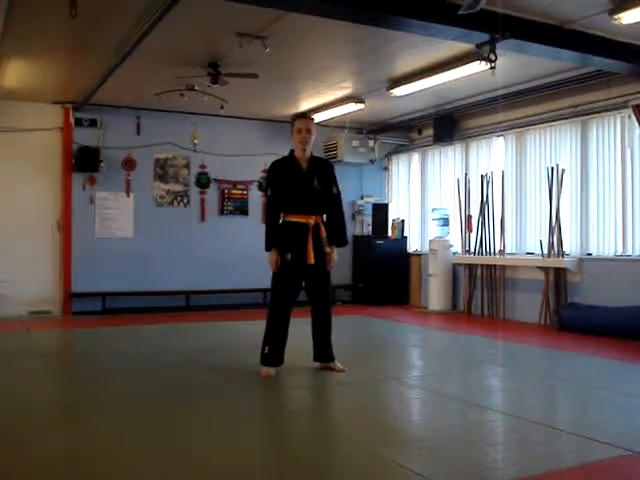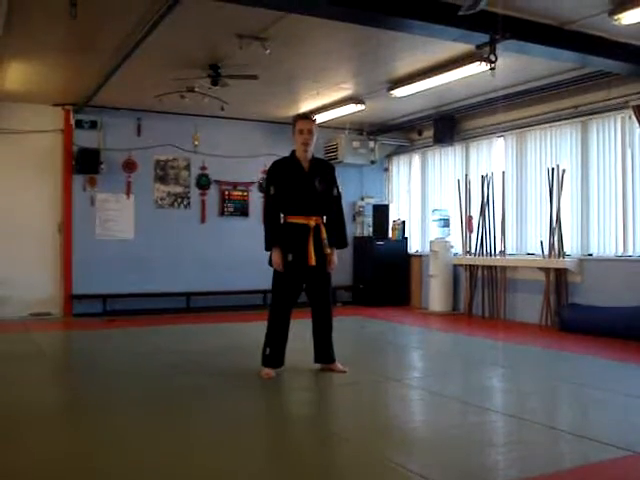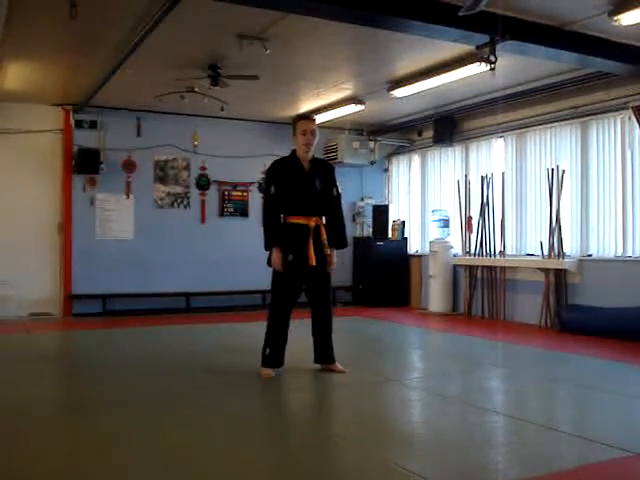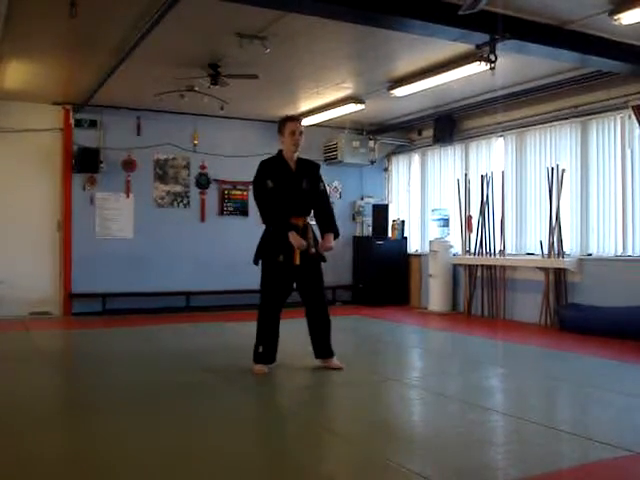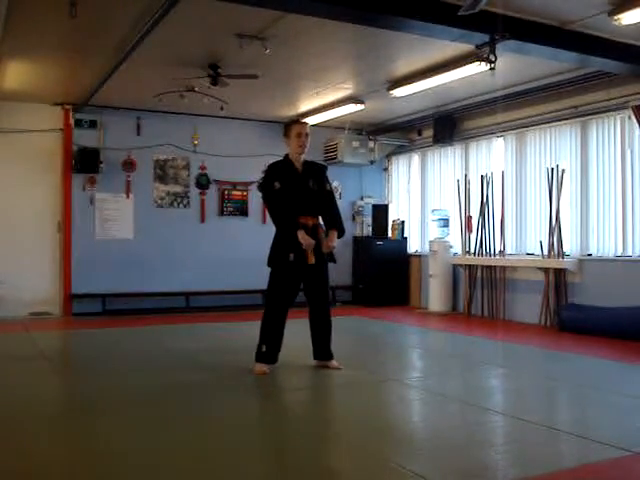
dt=1s
person 1, frame 1
left shoulder: (325, 168)
right shoulder: (278, 168)
left elbow: (335, 208)
right elbow: (272, 211)
left wrist: (334, 245)
right wrist: (272, 247)
left hip: (318, 240)
right hip: (290, 238)
left knee: (322, 301)
right knee: (281, 301)
left ankle: (325, 357)
right ankle: (270, 359)
person 1, frame 2
left shoulder: (326, 169)
right shoulder: (279, 168)
left elbow: (335, 210)
right elbow: (271, 211)
left wrist: (333, 247)
right wrist: (274, 248)
left hip: (319, 242)
right hip: (290, 239)
left knee: (322, 302)
right knee: (282, 303)
left ankle: (326, 358)
right ankle: (271, 360)
person 1, frame 3
left shoulder: (326, 170)
right shoulder: (279, 168)
left elbow: (334, 210)
right elbow: (271, 211)
left wrist: (333, 247)
right wrist: (274, 247)
left hip: (318, 241)
right hip: (290, 239)
left knee: (322, 302)
right knee: (282, 303)
left ankle: (326, 358)
right ankle: (270, 361)
person 1, frame 4
left shoulder: (311, 169)
right shoulder: (267, 168)
left elbow: (322, 203)
right elbow: (267, 207)
left wrist: (329, 233)
right wrist: (288, 233)
left hip: (306, 238)
right hip: (277, 240)
left knee: (317, 300)
right knee: (271, 303)
left ankle: (325, 355)
right ankle: (262, 358)
person 1, frame 5
left shoulder: (318, 171)
right shoulder: (275, 171)
left elbow: (329, 204)
right elbow: (276, 208)
left wrist: (333, 232)
right wrist: (298, 232)
left hip: (317, 241)
right hip: (288, 241)
left knee: (321, 301)
right knee: (277, 302)
left ankle: (323, 355)
right ankle: (264, 357)
